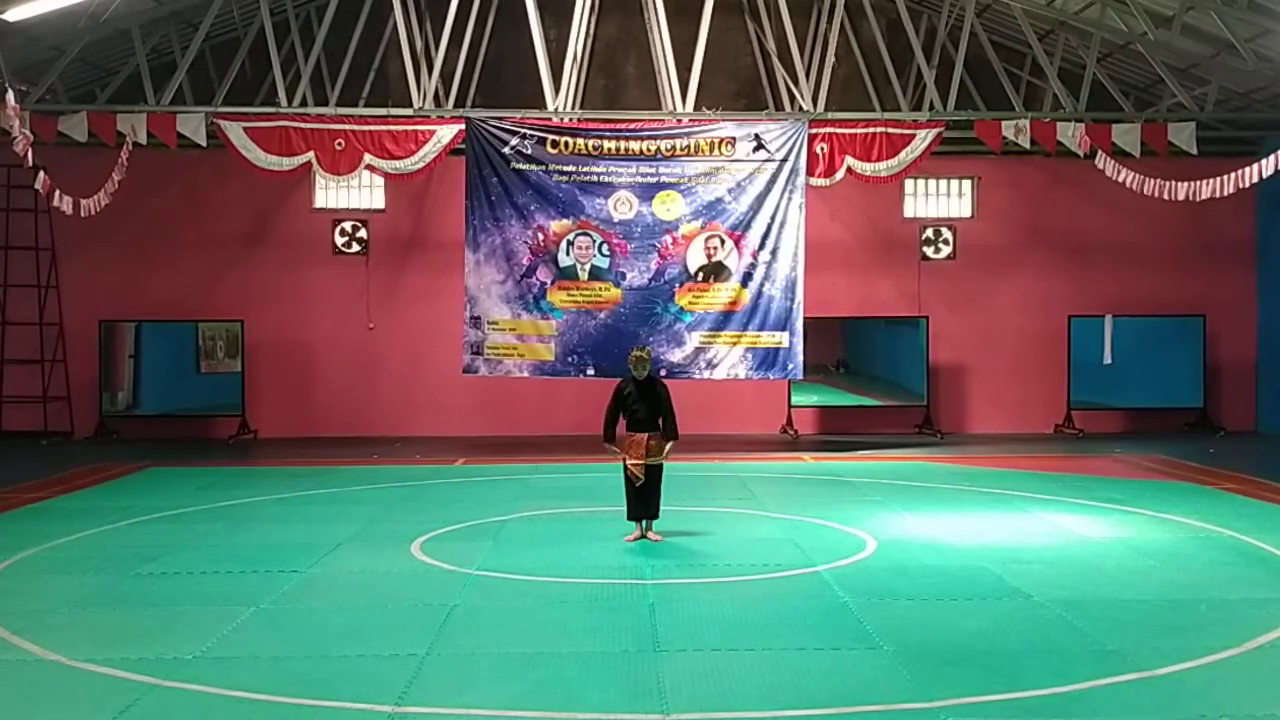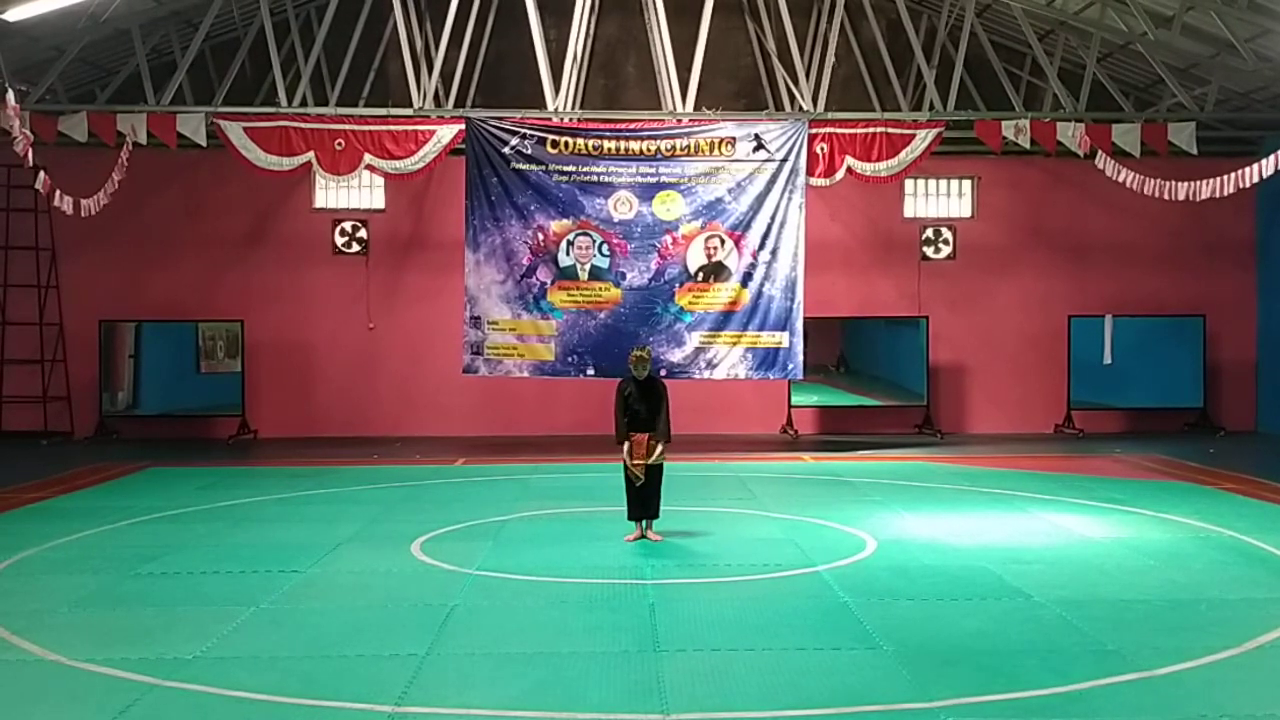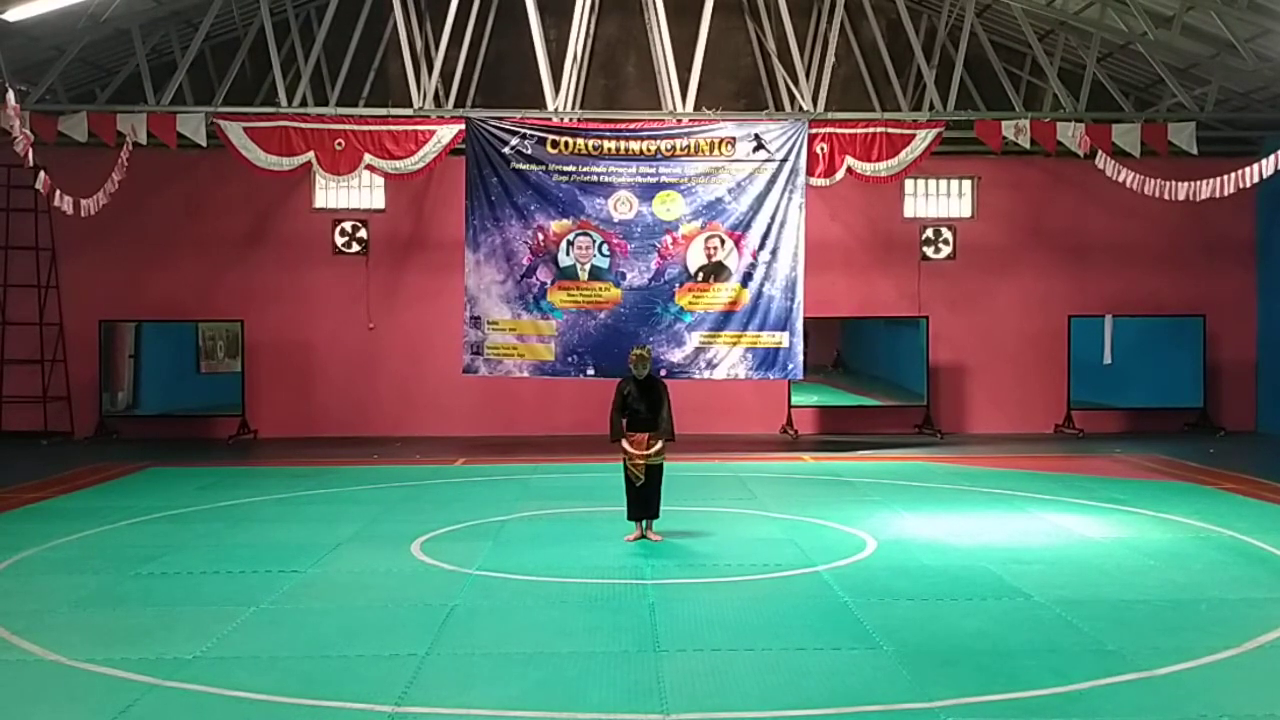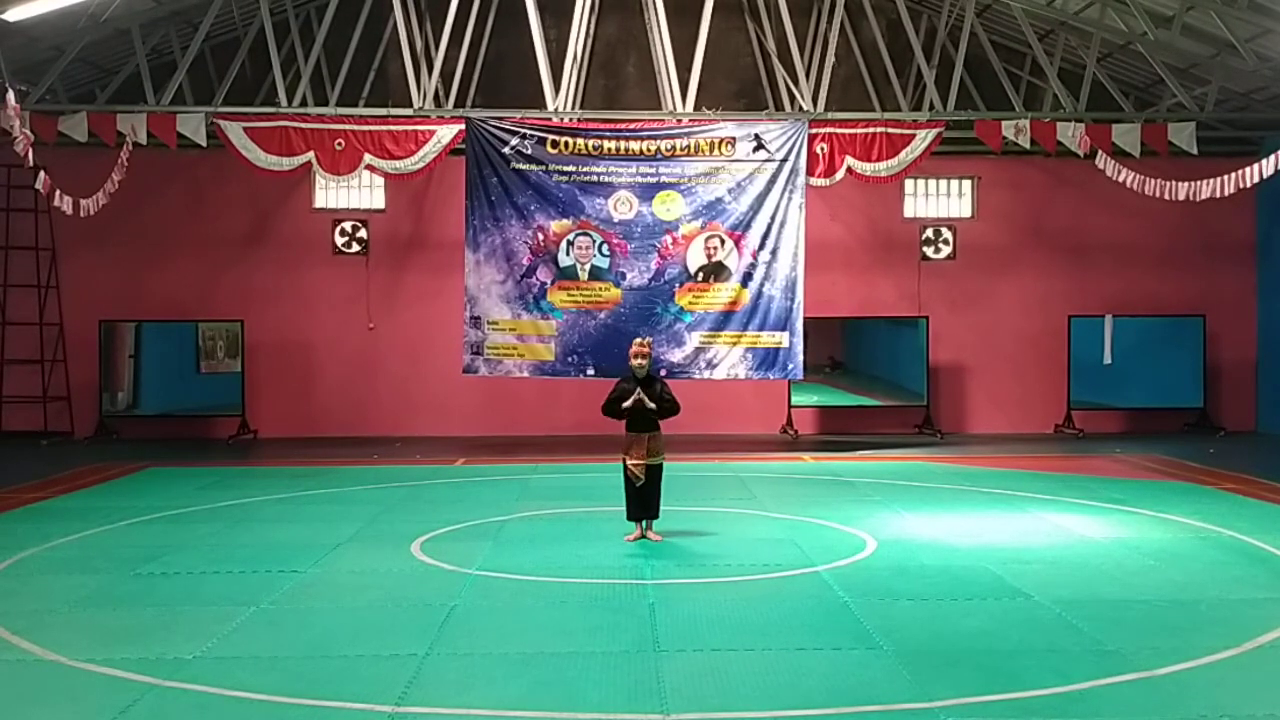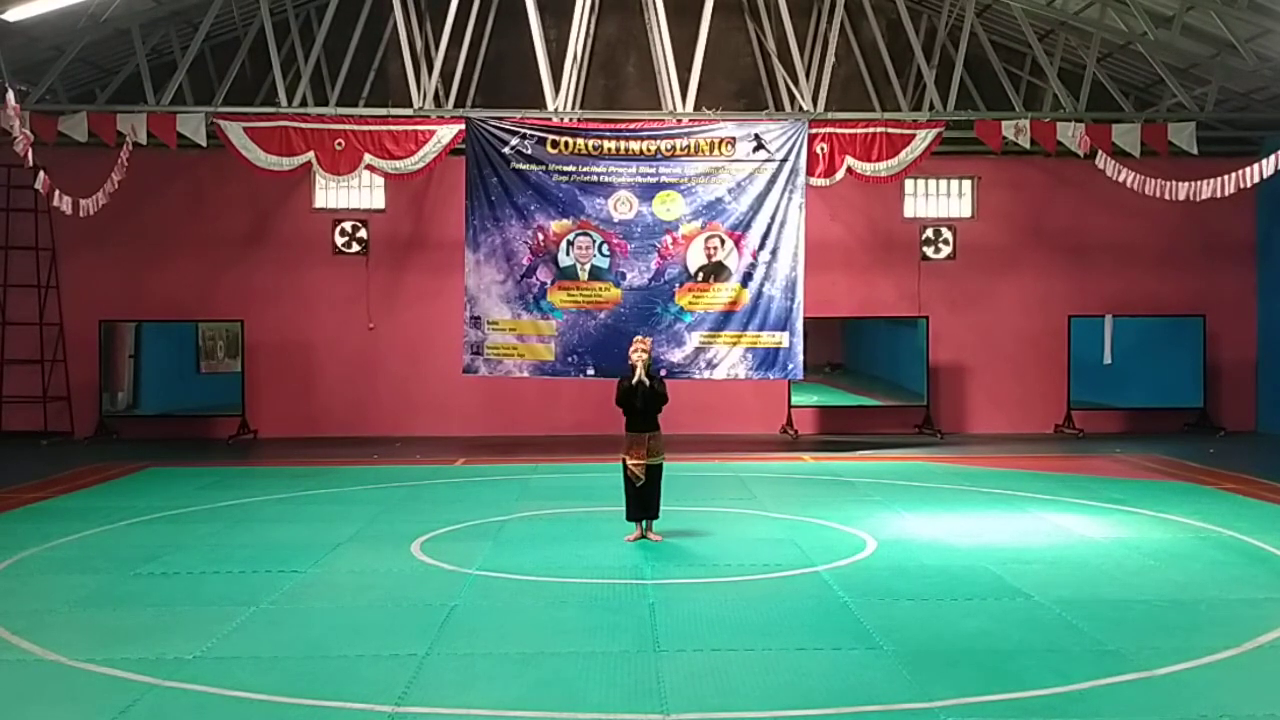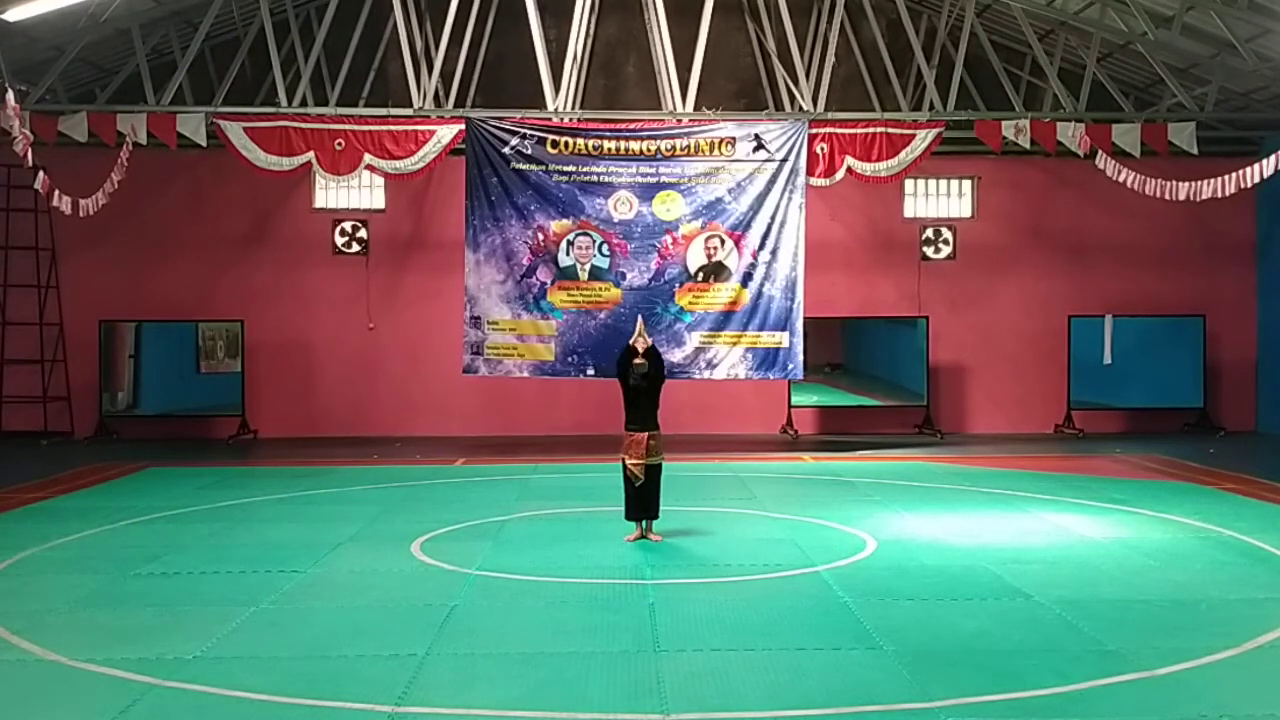
dt=0.4s
person 1, frame 1
left shoulder: (658, 386)
right shoulder: (623, 386)
left elbow: (668, 414)
right elbow: (612, 414)
left wrist: (670, 440)
right wrist: (609, 440)
left hip: (654, 439)
right hip: (632, 440)
left knee: (653, 485)
right knee: (633, 484)
left ankle: (649, 528)
right ankle: (638, 528)
person 1, frame 2
left shoulder: (658, 386)
right shoulder: (624, 386)
left elbow: (663, 414)
right elbow: (619, 414)
left wrist: (661, 442)
right wrist: (624, 442)
left hip: (653, 440)
right hip: (633, 440)
left knee: (653, 485)
right knee: (633, 485)
left ankle: (649, 528)
right ankle: (637, 528)
person 1, frame 3
left shoulder: (658, 385)
right shoulder: (624, 385)
left elbow: (665, 413)
right elbow: (616, 413)
left wrist: (662, 439)
right wrist: (621, 439)
left hip: (653, 439)
right hip: (632, 440)
left knee: (653, 485)
right knee: (633, 484)
left ankle: (649, 528)
right ankle: (638, 528)
person 1, frame 4
left shoulder: (658, 383)
right shoulder: (624, 384)
left elbow: (674, 407)
right elbow: (606, 408)
left wrist: (652, 405)
right wrist: (627, 405)
left hip: (653, 439)
right hip: (632, 440)
left knee: (652, 484)
right knee: (633, 484)
left ankle: (649, 528)
right ankle: (638, 528)
person 1, frame 5
left shoulder: (656, 381)
right shoulder: (625, 381)
left elbow: (662, 400)
right elbow: (620, 402)
left wrist: (645, 380)
right wrist: (635, 379)
left hip: (653, 438)
right hip: (632, 439)
left knee: (652, 484)
right knee: (633, 483)
left ankle: (649, 528)
right ankle: (638, 528)
person 1, frame 6
left shoulder: (655, 380)
right shoulder: (627, 379)
left elbow: (658, 363)
right elbow: (622, 362)
left wrist: (647, 340)
right wrist: (634, 340)
left hip: (652, 438)
right hip: (632, 438)
left knee: (652, 483)
right knee: (632, 483)
left ankle: (649, 528)
right ankle: (638, 529)
